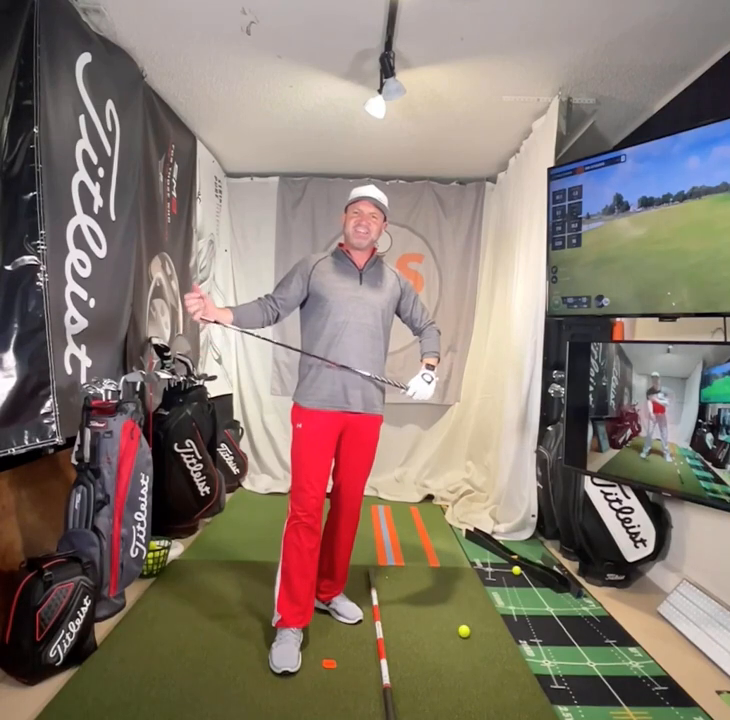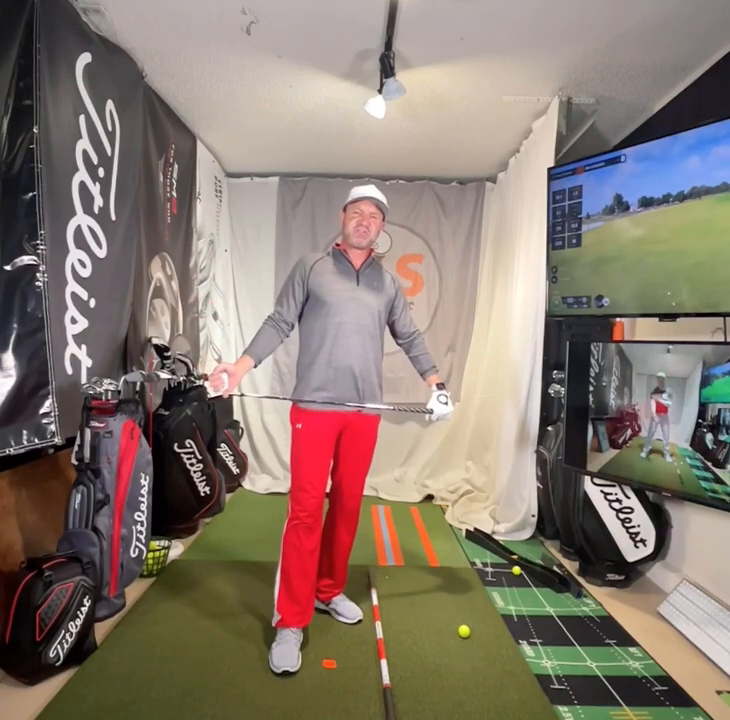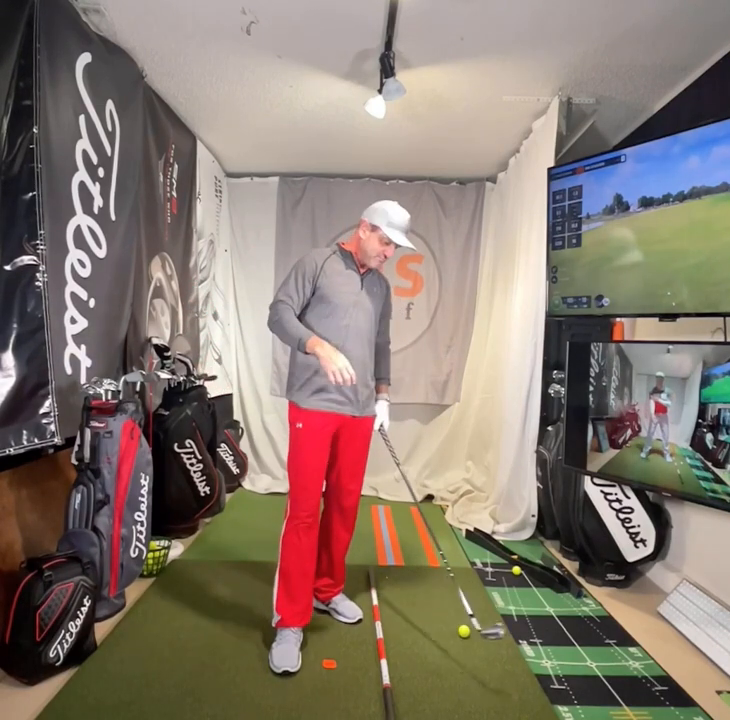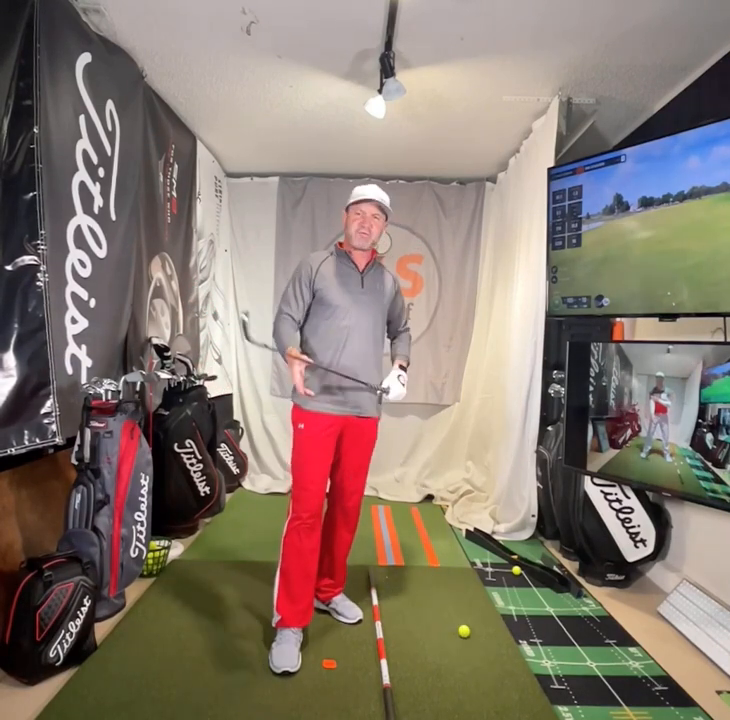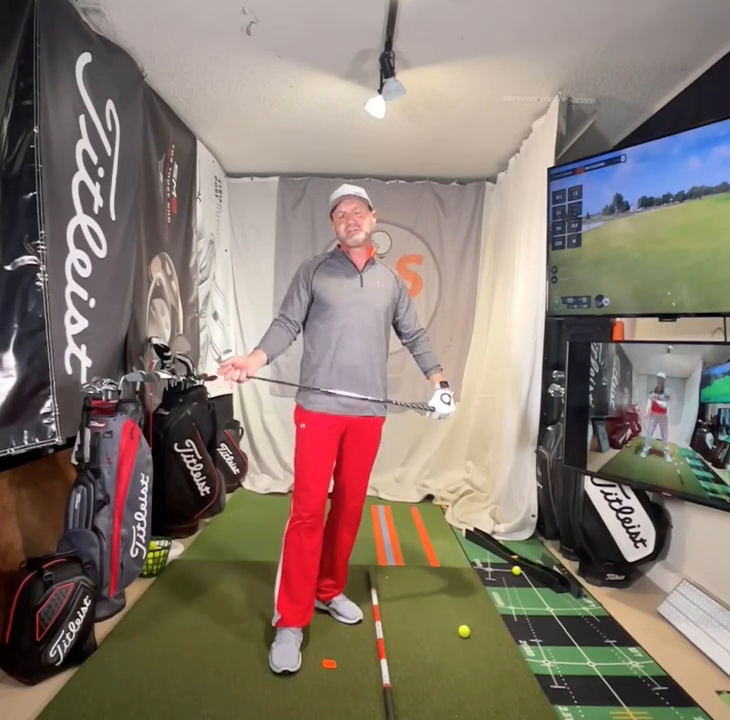
dt=1s
person 1, frame 1
left shoulder: (395, 282)
right shoulder: (312, 268)
left elbow: (426, 326)
right elbow: (272, 307)
left wrist: (429, 367)
right wrist: (219, 313)
left hip: (367, 411)
right hip: (315, 406)
left knee: (348, 505)
right knee: (305, 509)
left ankle: (329, 592)
right ankle: (290, 622)
person 1, frame 2
left shoulder: (388, 282)
right shoulder: (310, 268)
left elbow: (409, 337)
right elbow: (278, 324)
left wrist: (437, 384)
right wrist: (241, 366)
left hip: (365, 412)
right hip: (314, 408)
left knee: (348, 505)
right knee: (305, 509)
left ankle: (329, 591)
right ankle: (290, 621)
person 1, frame 3
left shoulder: (381, 285)
right shoulder: (317, 263)
right elbow: (279, 314)
left wrist: (383, 393)
right wrist: (321, 348)
left hip: (359, 411)
right hip: (312, 405)
left knee: (345, 503)
right knee: (304, 508)
left ankle: (328, 589)
right ankle: (290, 621)
person 1, frame 4
left shoulder: (389, 280)
right shoulder: (315, 266)
left elbow: (400, 331)
right elbow: (286, 320)
left wrist: (399, 367)
right wrist: (293, 356)
left hip: (365, 410)
right hip: (317, 406)
left knee: (347, 505)
right knee: (306, 509)
left ankle: (328, 590)
right ankle: (290, 621)
person 1, frame 5
left shoulder: (391, 280)
right shoulder: (313, 271)
left elbow: (413, 334)
right elbow: (286, 324)
left wrist: (438, 381)
right wrist: (255, 359)
left hip: (369, 412)
right hip: (318, 408)
left knee: (350, 506)
right knee: (307, 510)
left ankle: (330, 591)
right ankle: (291, 621)
